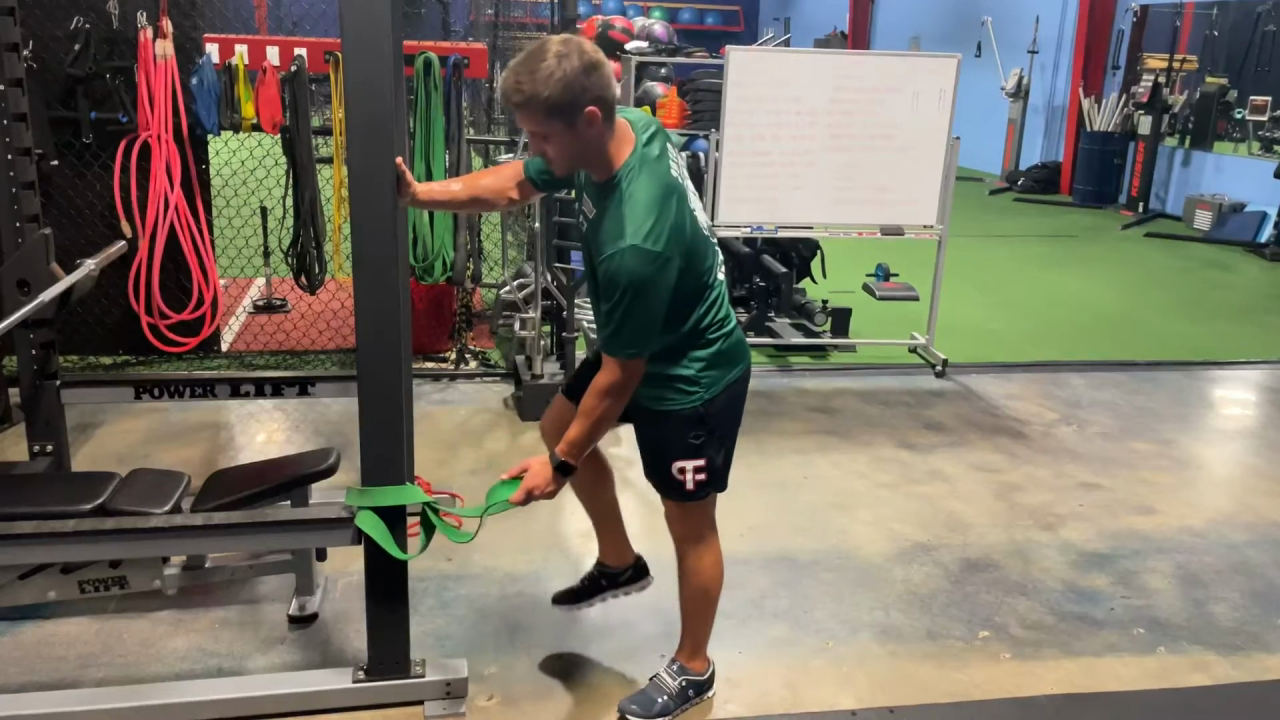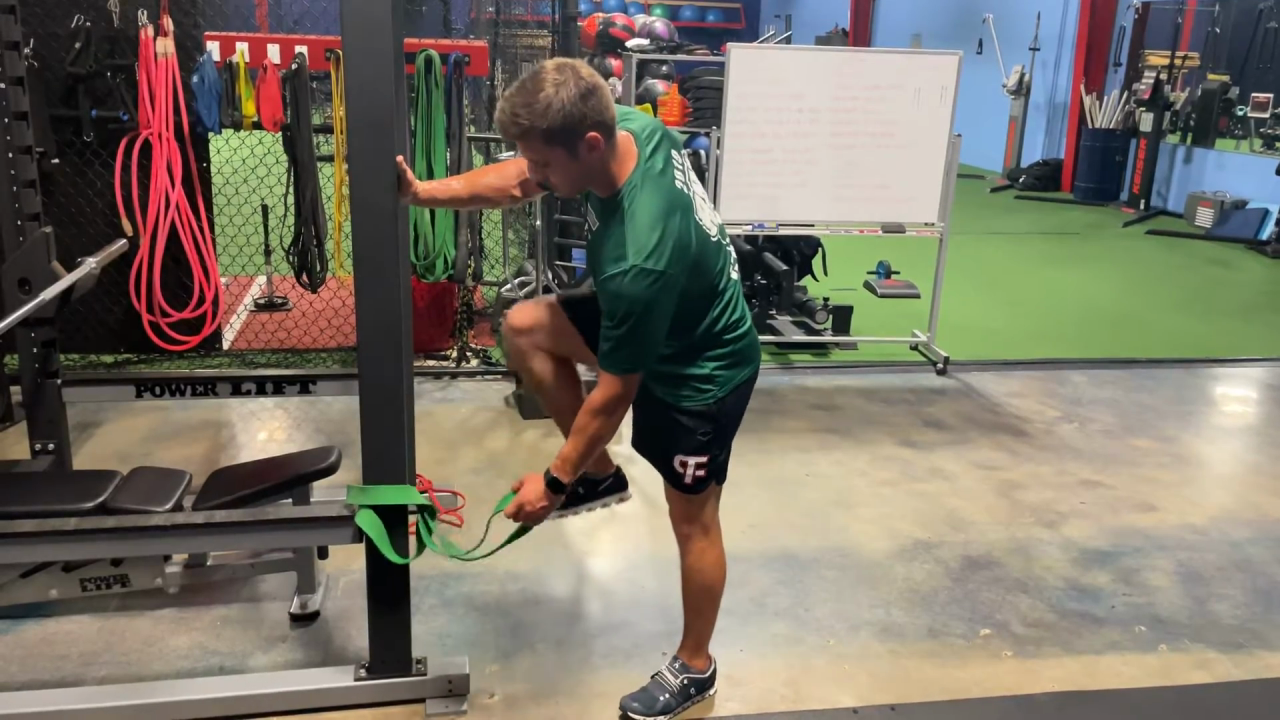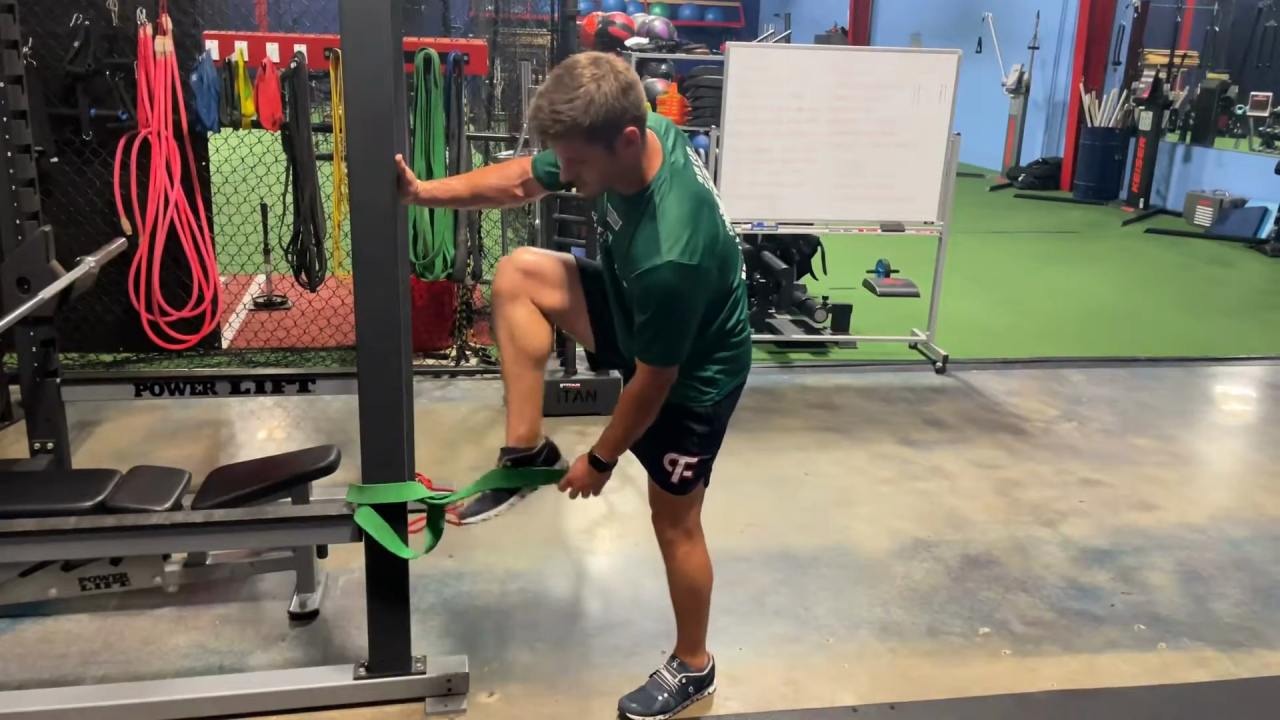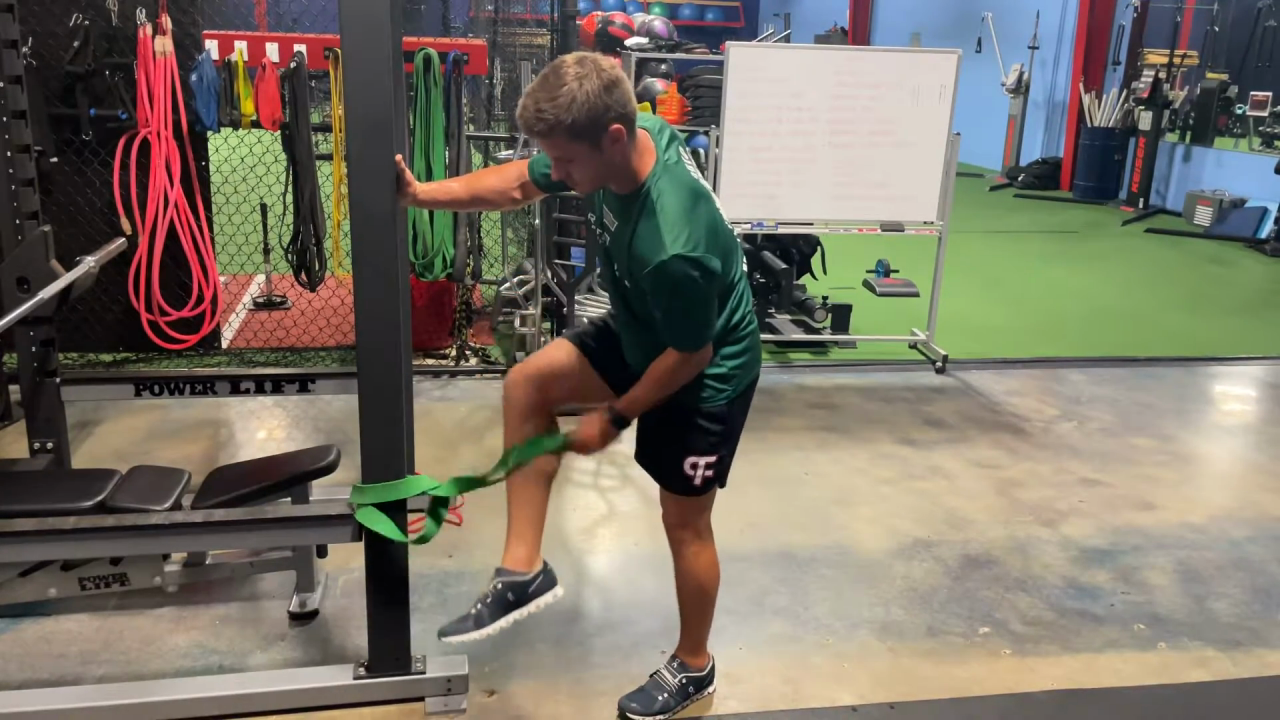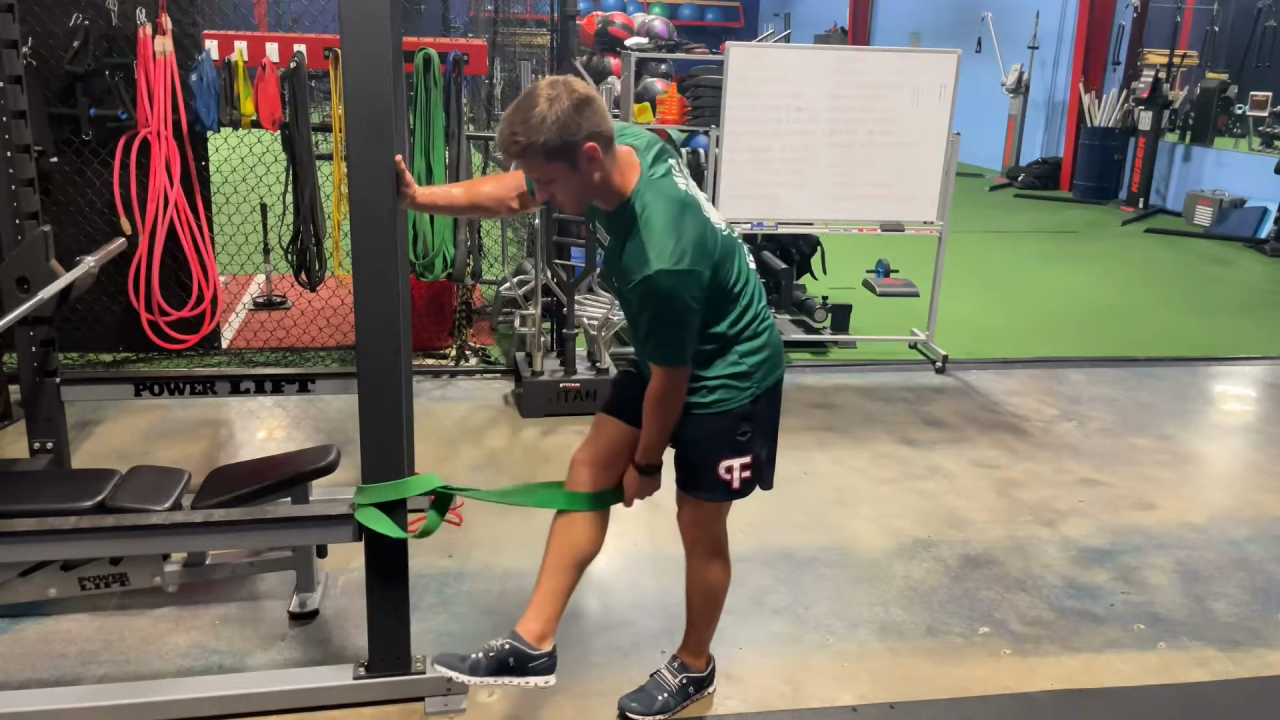
dt=0.7s
person 1, frame 1
left shoulder: (635, 244)
right shoulder: (625, 127)
left elbow: (621, 377)
right elbow: (514, 184)
left wrist: (560, 464)
right wrist: (420, 193)
left hip: (693, 375)
right hip: (647, 343)
left knee: (689, 523)
right knee: (557, 427)
right ankle: (618, 560)
person 1, frame 2
left shoulder: (639, 261)
right shoulder: (629, 127)
left elbow: (615, 392)
right elbow: (515, 184)
left wrist: (554, 480)
right wrist: (424, 192)
left hip: (702, 369)
right hip: (659, 325)
left knee: (691, 519)
right knee: (524, 328)
left ankle: (694, 666)
right ankle: (600, 474)
person 1, frame 3
left shoulder: (671, 255)
right shoulder: (633, 135)
left elbow: (655, 378)
right elbow: (521, 180)
left wrist: (599, 462)
right wrist: (424, 190)
left hip: (693, 373)
right hip: (637, 315)
left knee: (673, 520)
right knee: (518, 272)
left ankle: (693, 666)
right ankle: (524, 450)
person 1, frame 4
left shoulder: (674, 247)
right shoulder: (622, 139)
left elbow: (689, 356)
right elbow: (518, 184)
left wrist: (612, 418)
right wrist: (422, 193)
left hip: (706, 374)
right hip: (639, 332)
left knee: (683, 521)
right knee: (526, 386)
left ankle: (693, 665)
right ankle: (524, 571)
person 1, frame 5
left shoulder: (660, 260)
right shoulder: (620, 141)
left elbow: (670, 382)
right elbow: (514, 192)
left wrist: (646, 463)
right wrist: (421, 197)
left hip: (728, 372)
right hip: (670, 352)
left knee: (699, 524)
right knee: (589, 470)
left ankle: (693, 666)
right ankle: (533, 642)
